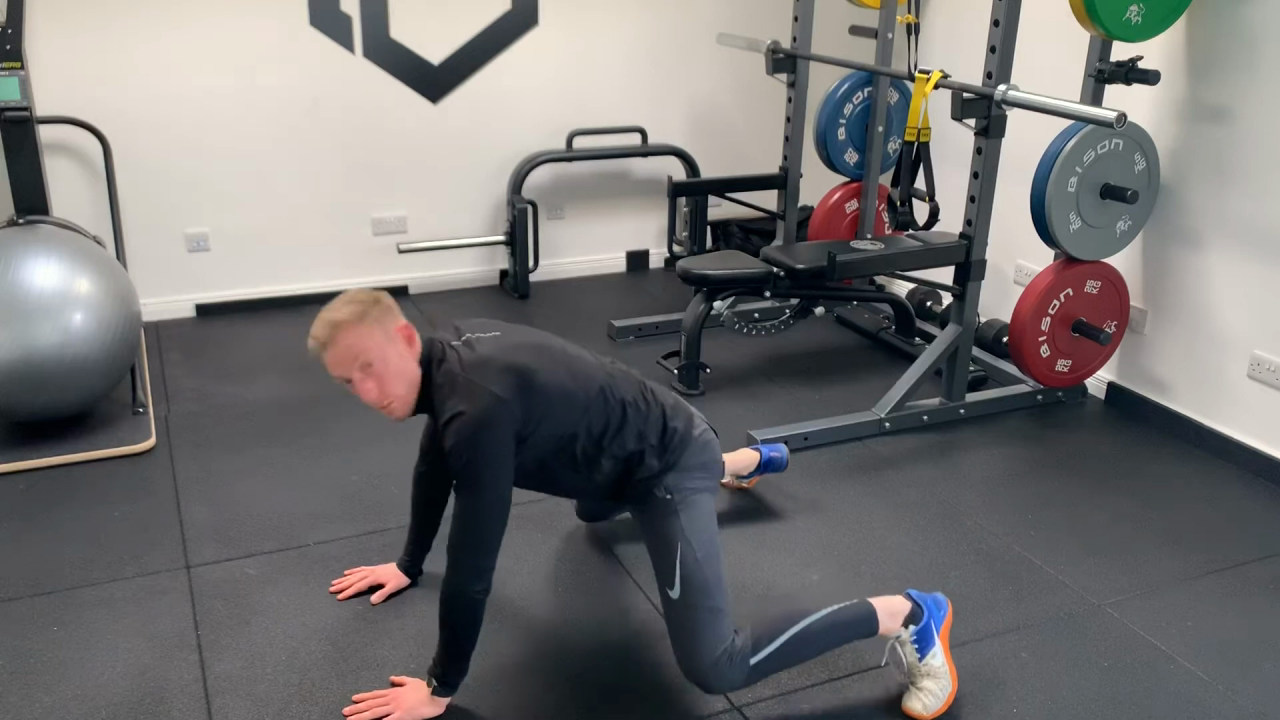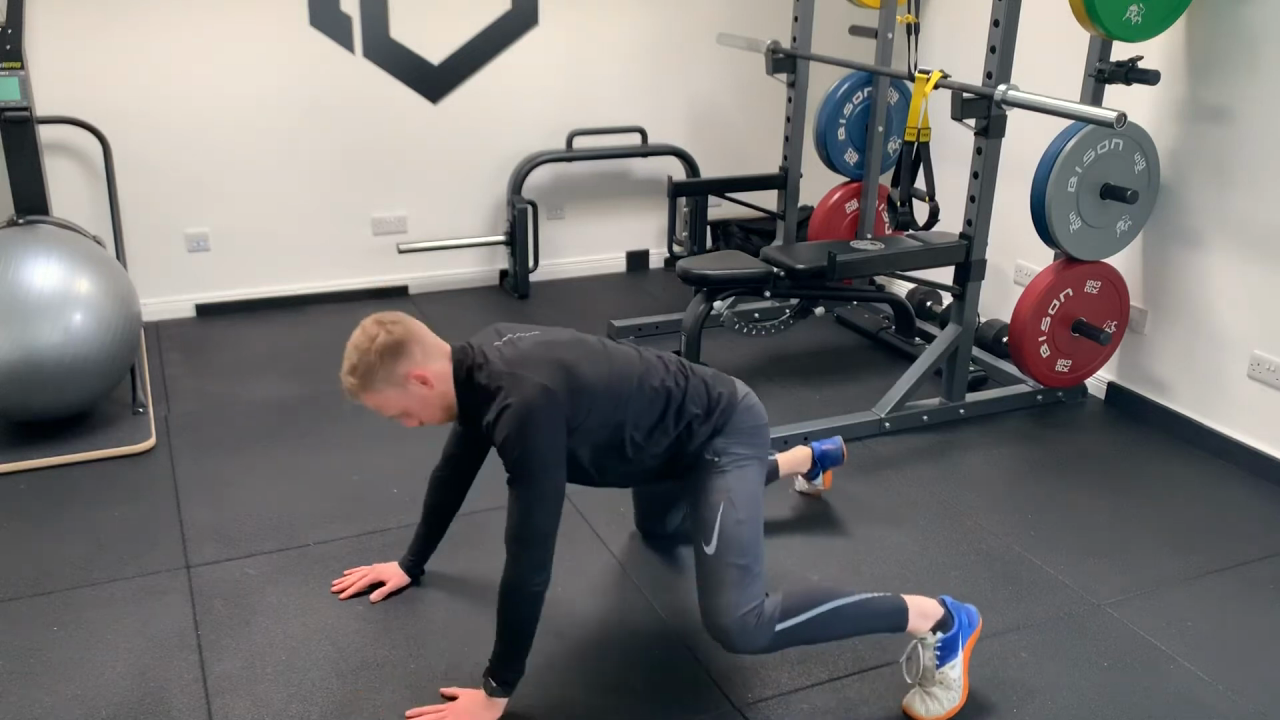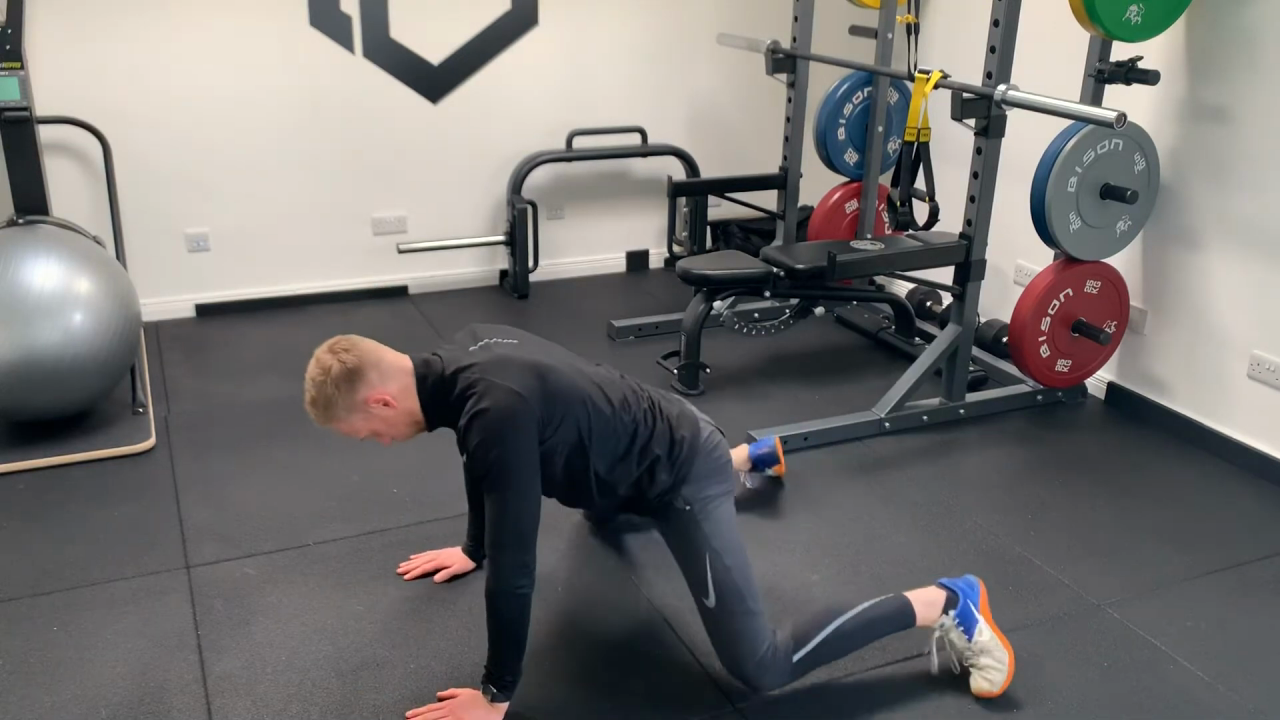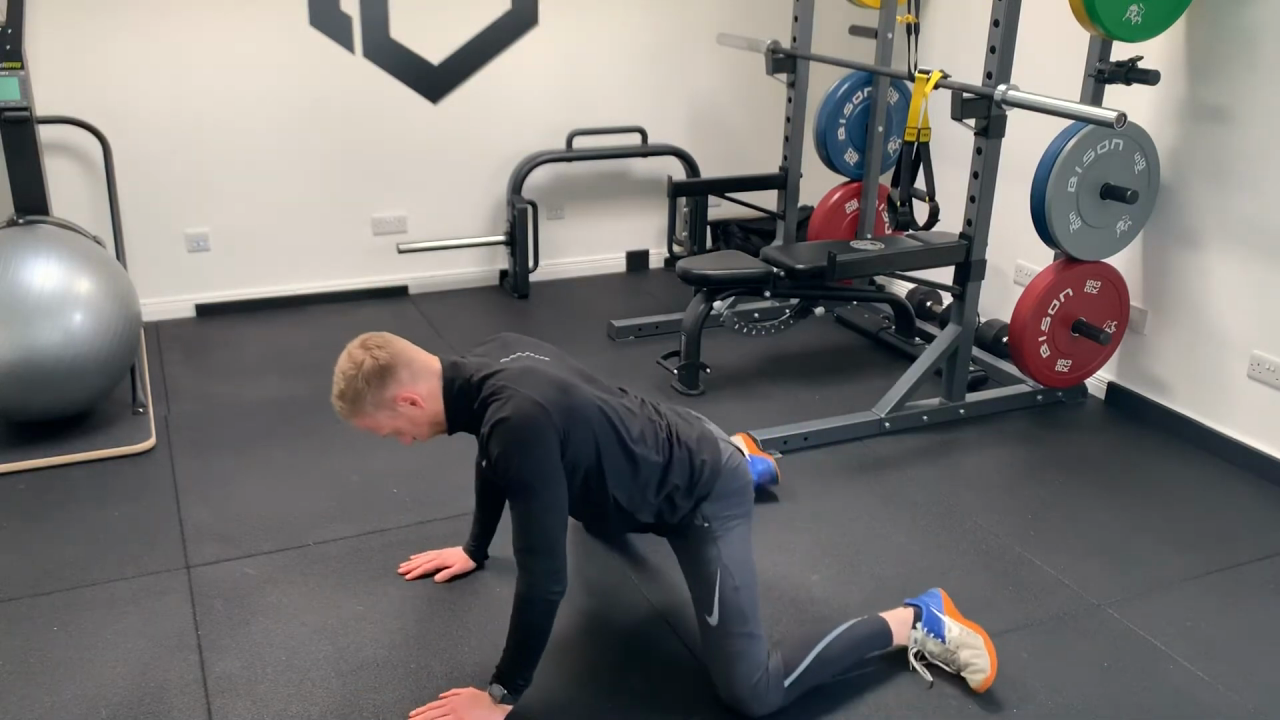
dt=0.7s
person 1, frame 1
left shoulder: (478, 406)
right shoulder: (446, 353)
left elbow: (473, 561)
right elbow: (434, 469)
right wrist: (407, 565)
left hip: (669, 464)
right hip: (634, 445)
left knee: (714, 666)
right knee: (594, 512)
left ankle: (907, 615)
right ankle: (747, 461)
person 1, frame 2
left shoulder: (525, 401)
right shoulder: (478, 365)
left elbow: (530, 561)
right elbow: (455, 469)
right wrist: (410, 565)
left hip: (722, 430)
right hip: (676, 427)
left knee: (738, 622)
right knee: (658, 530)
left ankle: (937, 619)
right ankle: (805, 459)
person 1, frame 3
left shoulder: (496, 409)
right shoulder: (461, 357)
left elbow: (515, 567)
right elbow: (479, 464)
right wrist: (470, 548)
left hip: (680, 471)
right hip: (646, 446)
right knee: (601, 513)
left ankle: (947, 604)
right ankle: (748, 460)
person 1, frame 4
left shoulder: (517, 419)
right shoulder: (485, 363)
left elbow: (545, 576)
right elbow: (492, 461)
right wrist: (473, 548)
left hip: (703, 494)
right hip: (668, 449)
right knee: (595, 518)
left ankle: (915, 621)
right ankle: (742, 460)
